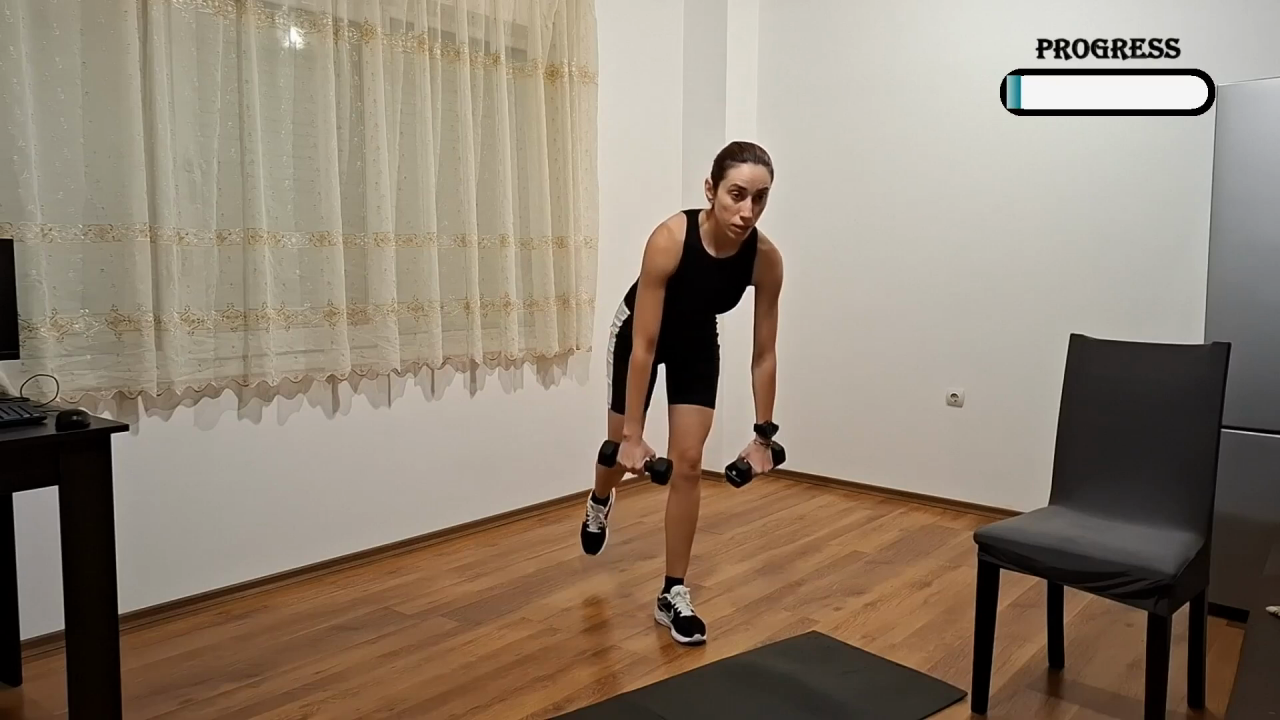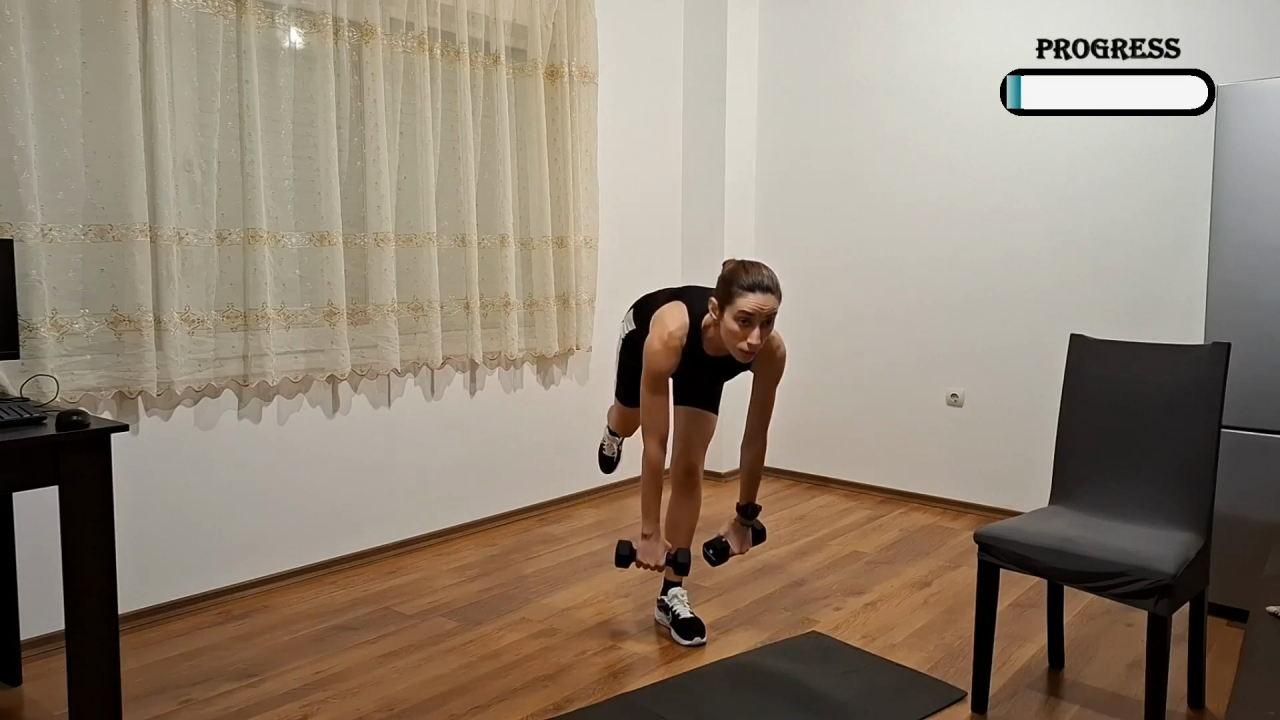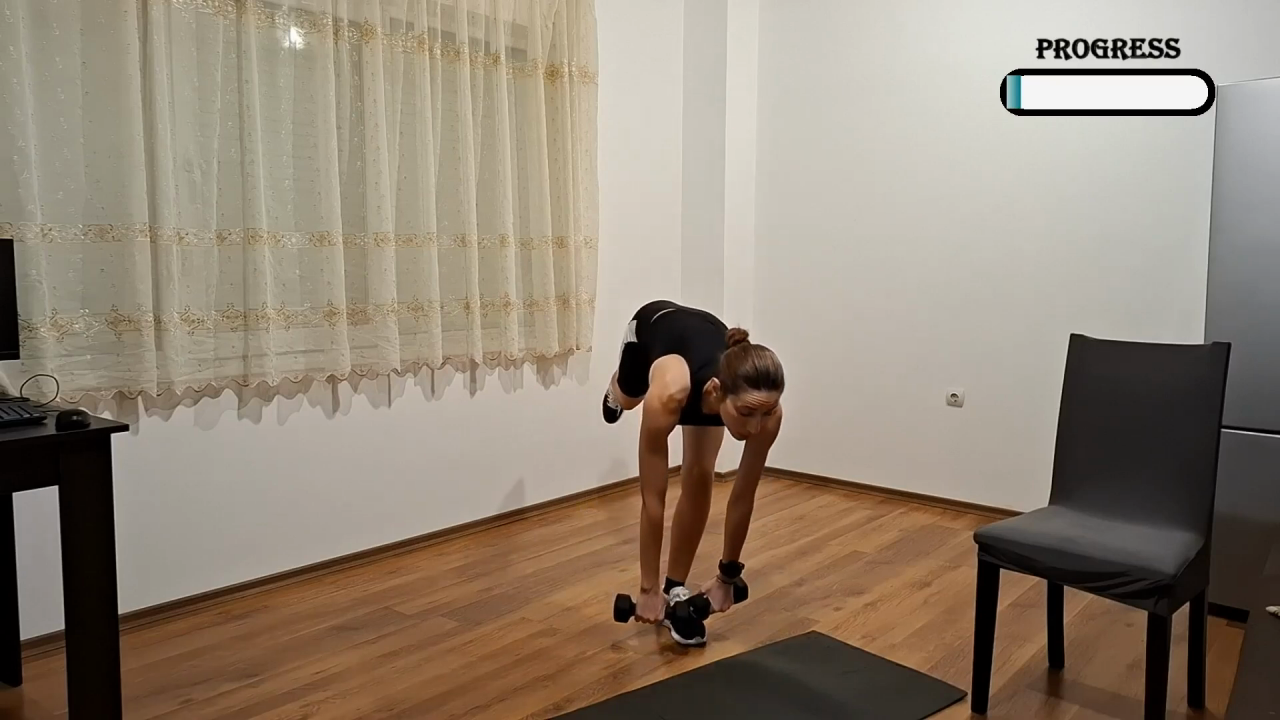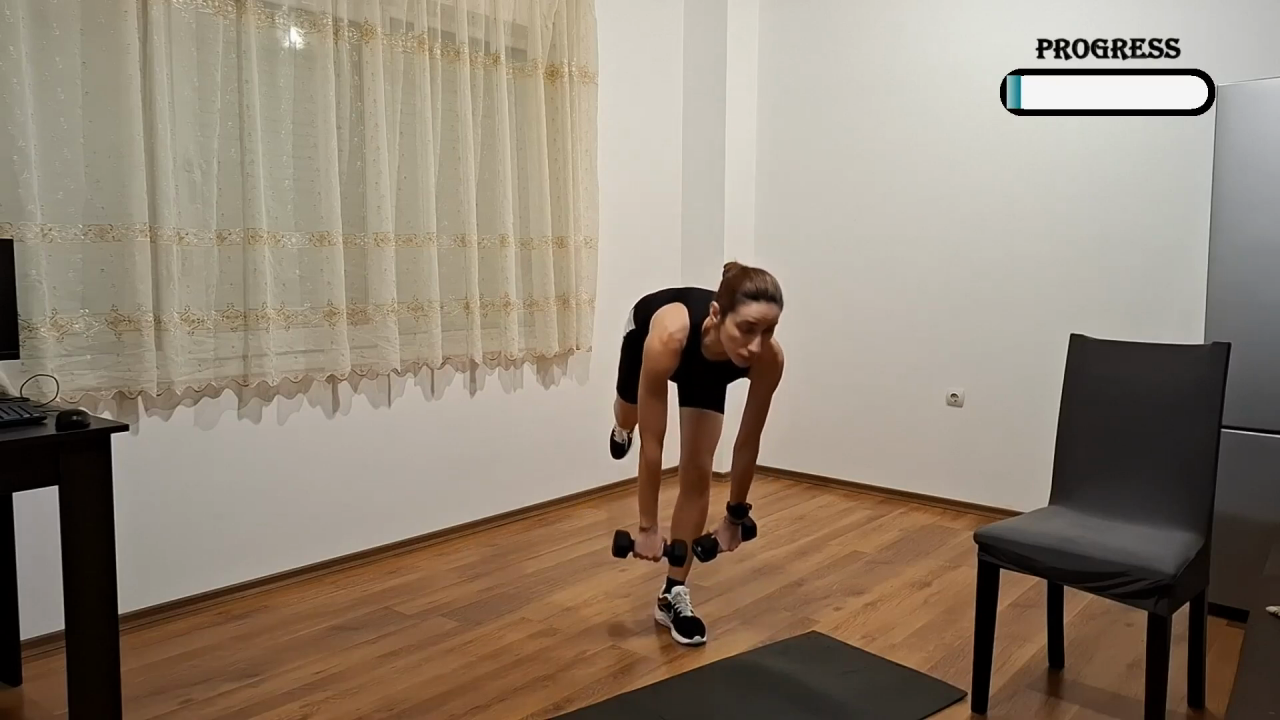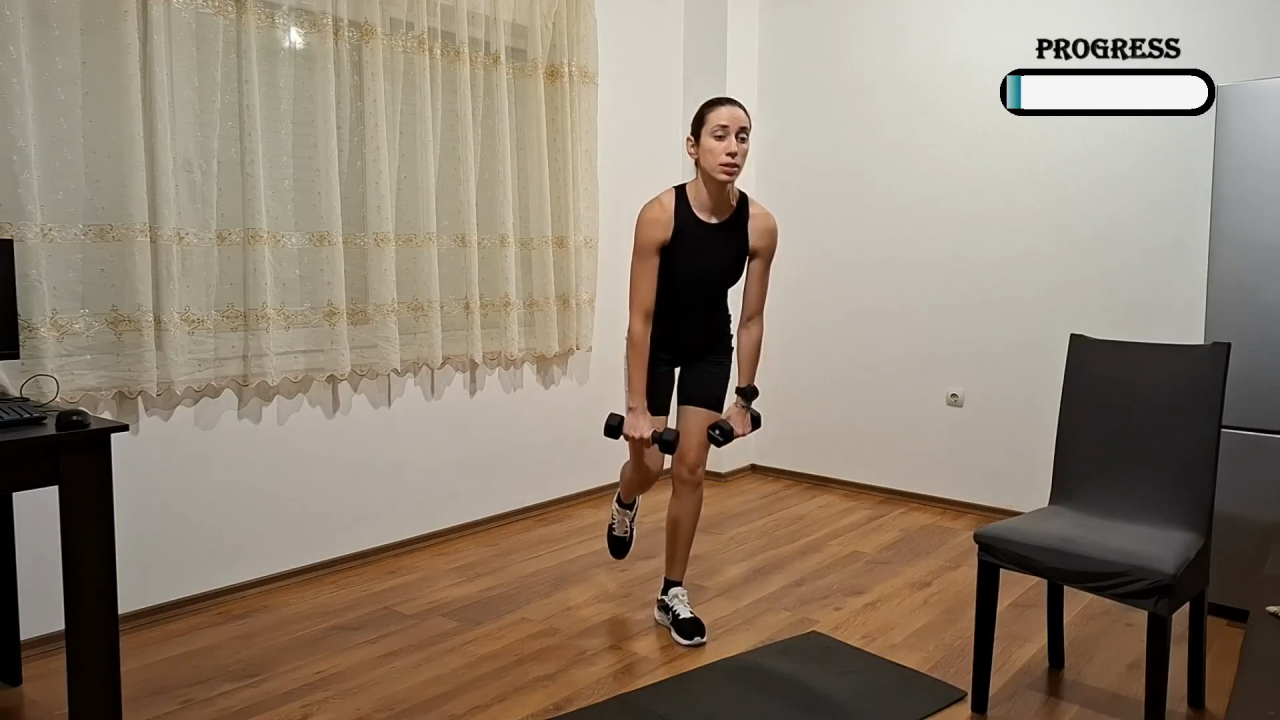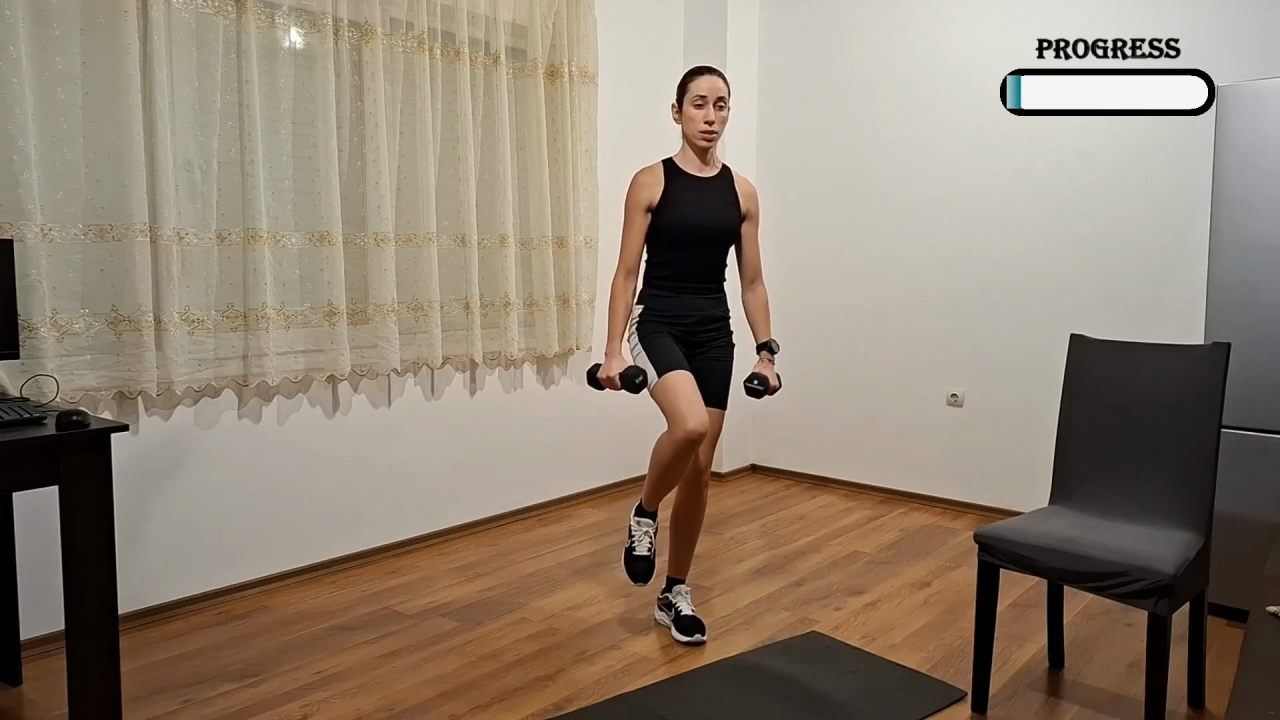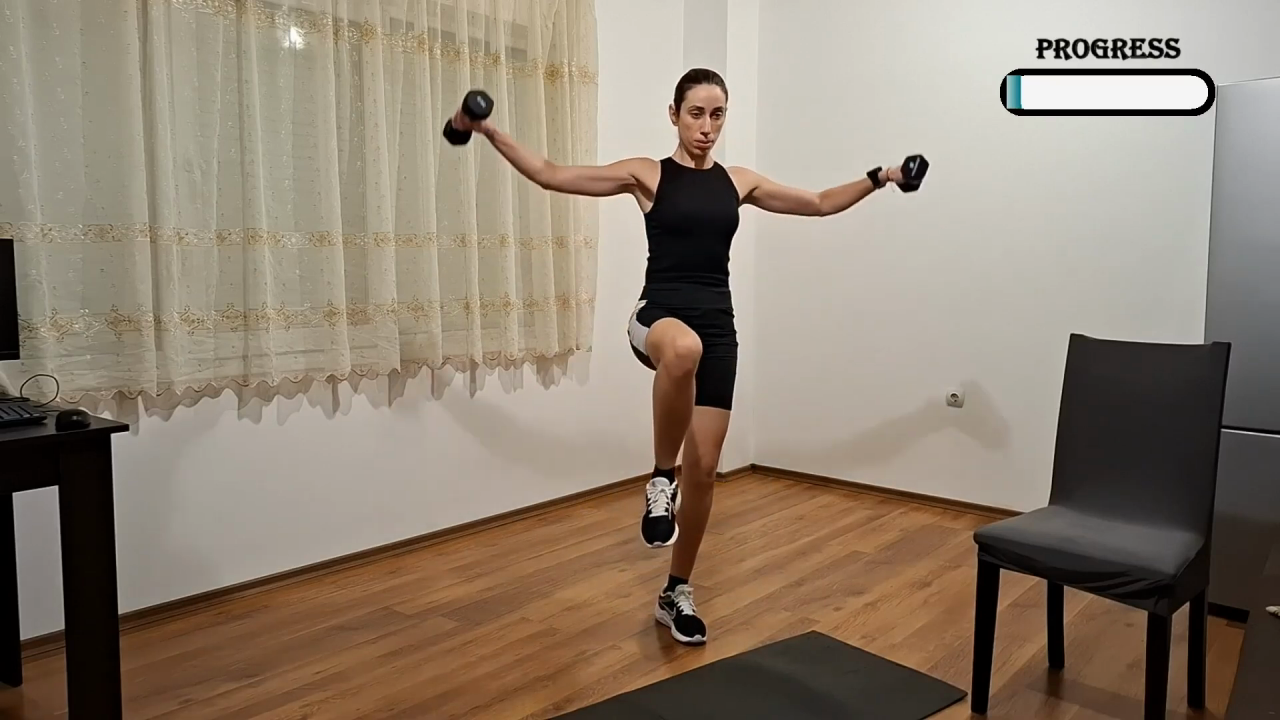
dt=0.7s
person 1, frame 1
left shoulder: (765, 257)
right shoulder: (670, 238)
left elbow: (764, 354)
right elbow: (644, 346)
left wrist: (763, 434)
right wrist: (633, 435)
left hip: (698, 344)
right hip: (639, 332)
left knee: (688, 463)
right knee: (623, 450)
left ankle: (673, 593)
right ankle: (600, 500)
person 1, frame 2
left shoulder: (771, 351)
right shoulder: (669, 334)
left elbow: (755, 440)
right elbow: (654, 444)
left wrist: (744, 517)
right wrist: (649, 532)
right hip: (643, 331)
left knee: (689, 468)
right knee: (628, 421)
left ankle: (672, 594)
right ankle: (613, 434)
person 1, frame 3
left shoulder: (765, 408)
right shoulder: (670, 394)
left elbow: (743, 497)
right elbow: (653, 501)
left wrist: (728, 575)
right wrist: (648, 589)
left hip: (706, 330)
right hip: (652, 326)
left knee: (699, 479)
right knee: (627, 399)
left ankle: (676, 591)
right ankle: (616, 393)
person 1, frame 4
left shoulder: (770, 357)
right shoulder: (668, 336)
left elbow: (748, 443)
right elbow: (652, 445)
left wrist: (735, 516)
right wrist: (647, 526)
right hip: (646, 322)
left knee: (698, 475)
right knee: (629, 416)
left ankle: (675, 594)
right ankle: (622, 429)
person 1, frame 5
left shoulder: (760, 224)
right shoulder: (659, 214)
left elbow: (751, 319)
right elbow: (640, 318)
left wrist: (743, 397)
right wrist: (636, 406)
left hip: (710, 347)
right hip: (658, 344)
left knee: (690, 472)
right knee: (647, 464)
left ankle: (672, 596)
right ankle: (624, 504)
person 1, frame 6
left shoulder: (741, 190)
right shoulder: (650, 181)
left elbow: (752, 280)
right elbow: (627, 272)
left wrist: (767, 350)
right wrist: (613, 349)
left hip: (714, 333)
right hip: (658, 325)
left knee: (700, 470)
right knee: (689, 426)
left ankle: (675, 594)
right ankle: (644, 512)
person 1, frame 7
left shoulder: (738, 181)
right shoulder: (648, 174)
left elbow: (819, 203)
right elbow: (551, 176)
left wrist: (879, 178)
right wrist: (487, 131)
left hip: (718, 327)
right hip: (658, 320)
left knee: (704, 468)
right knee: (683, 345)
left ankle: (677, 594)
right ankle: (660, 477)
